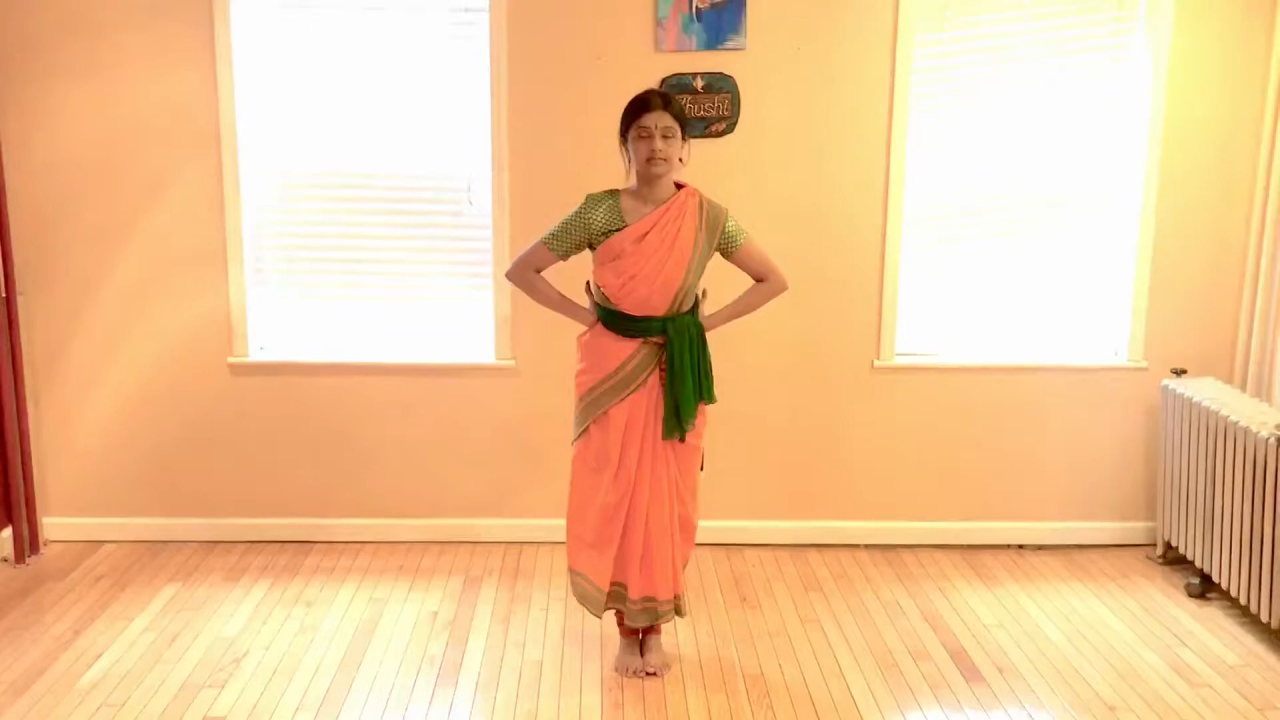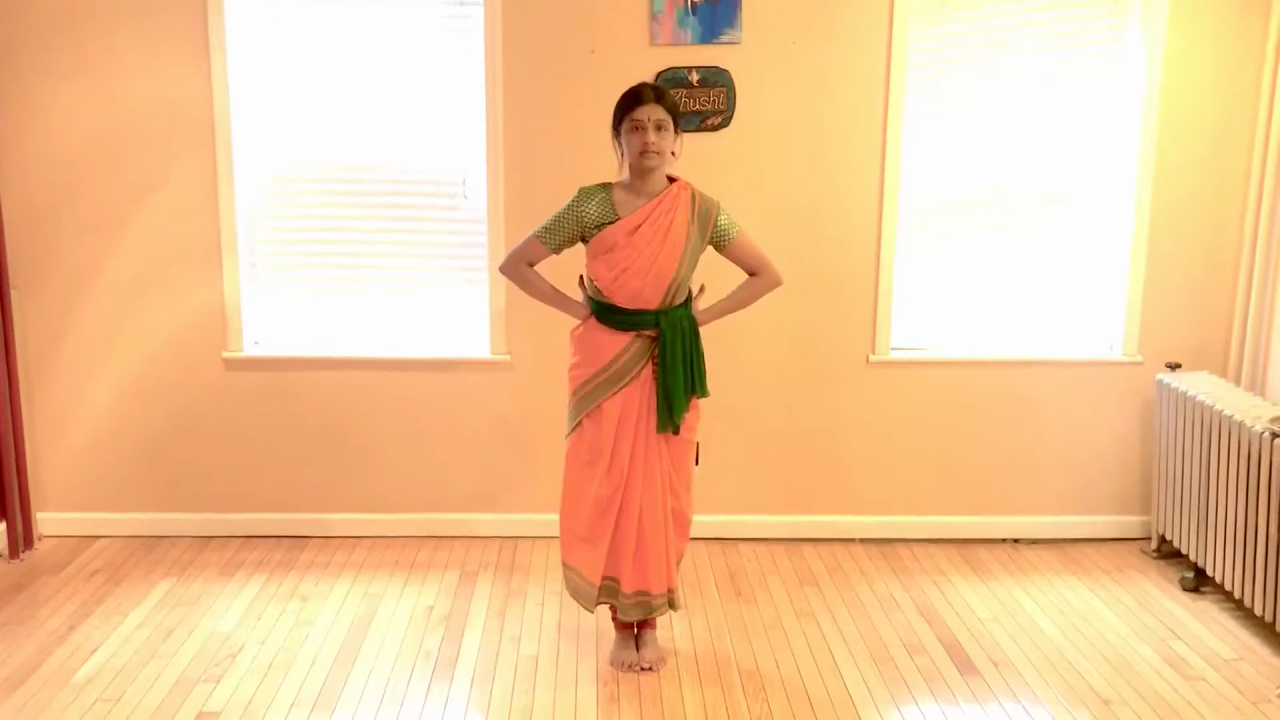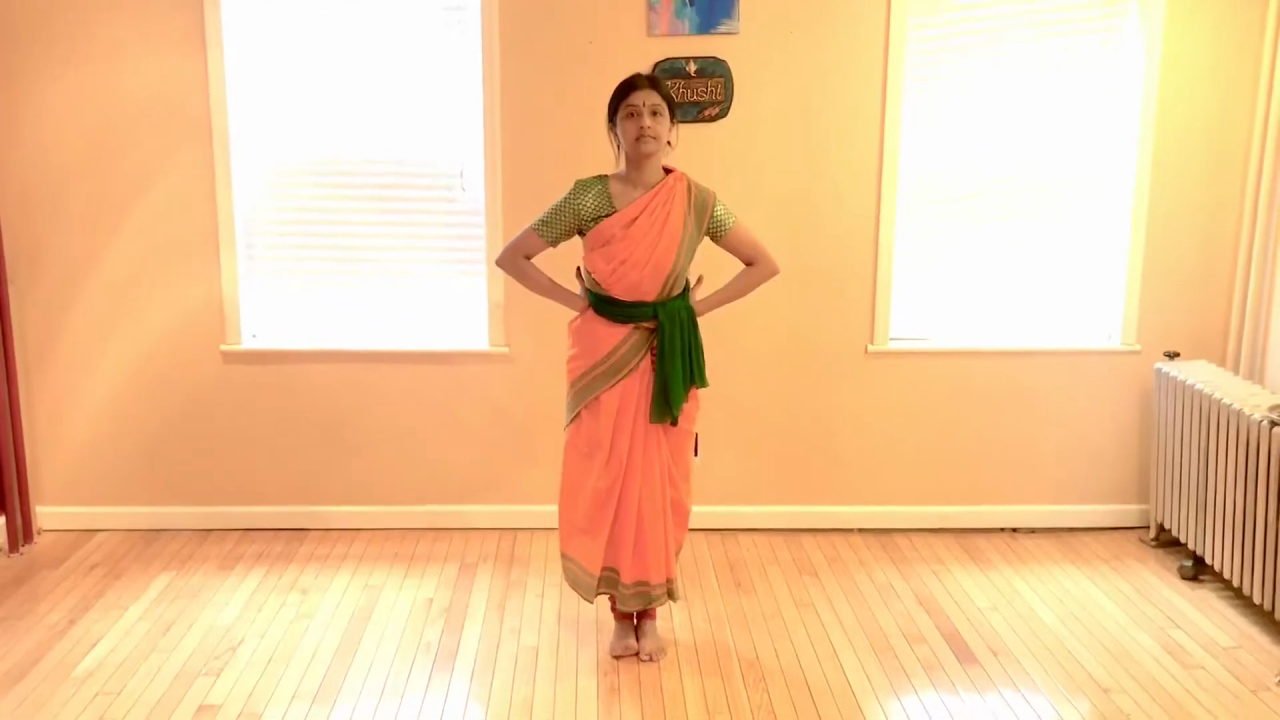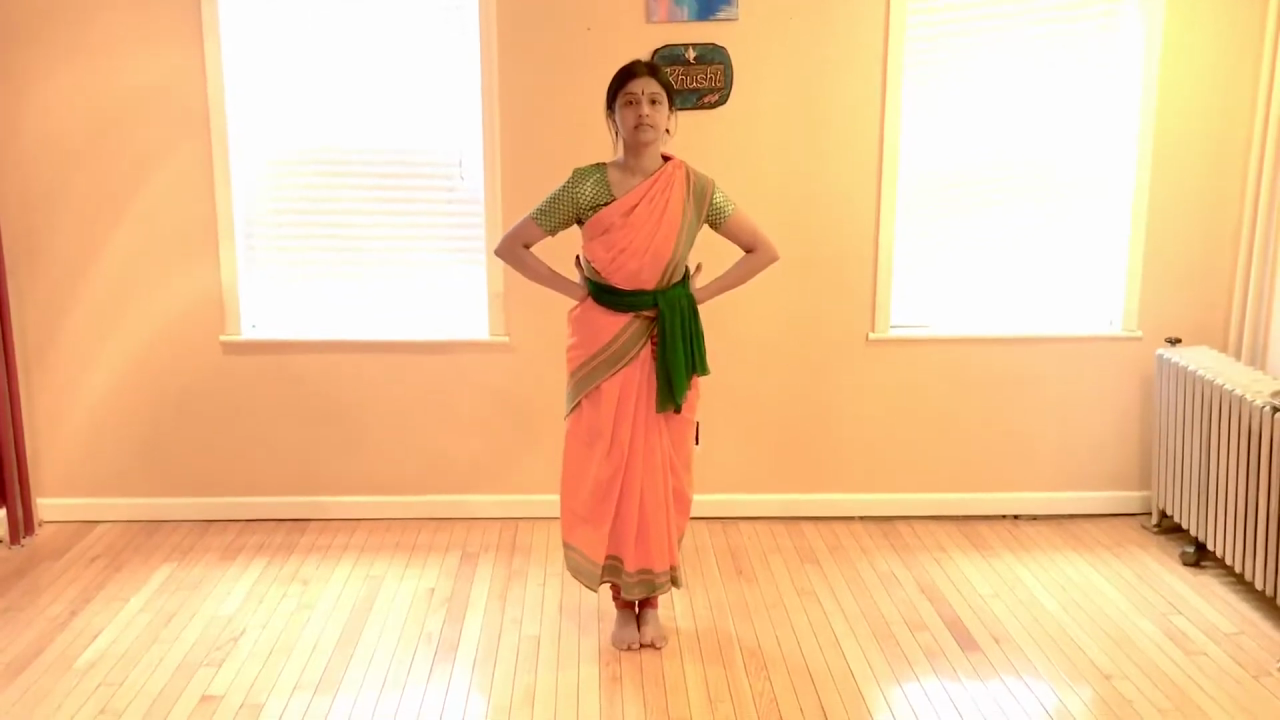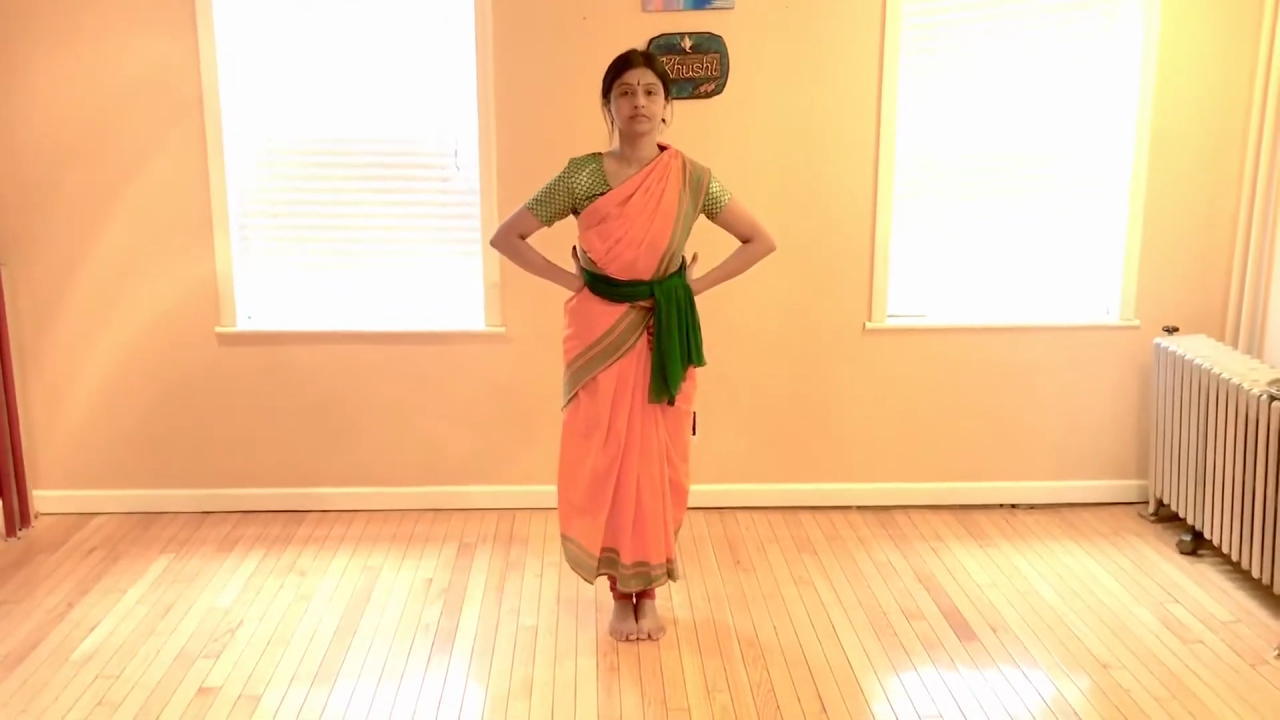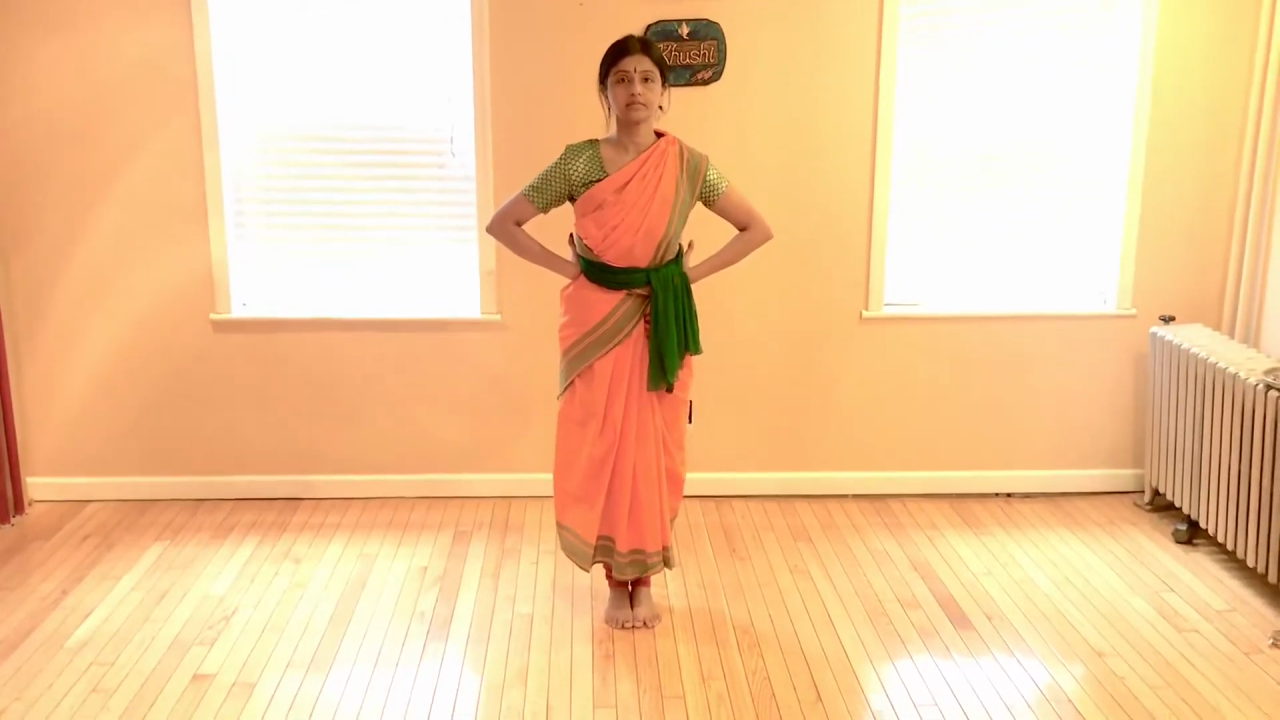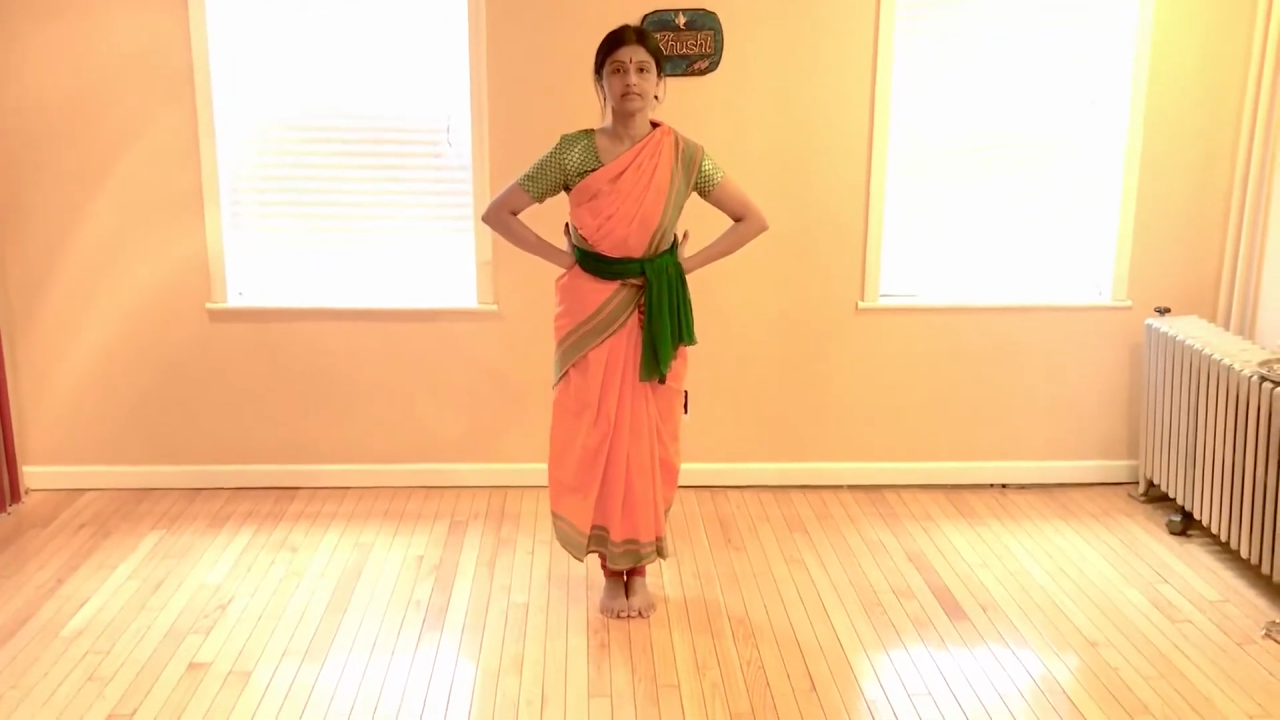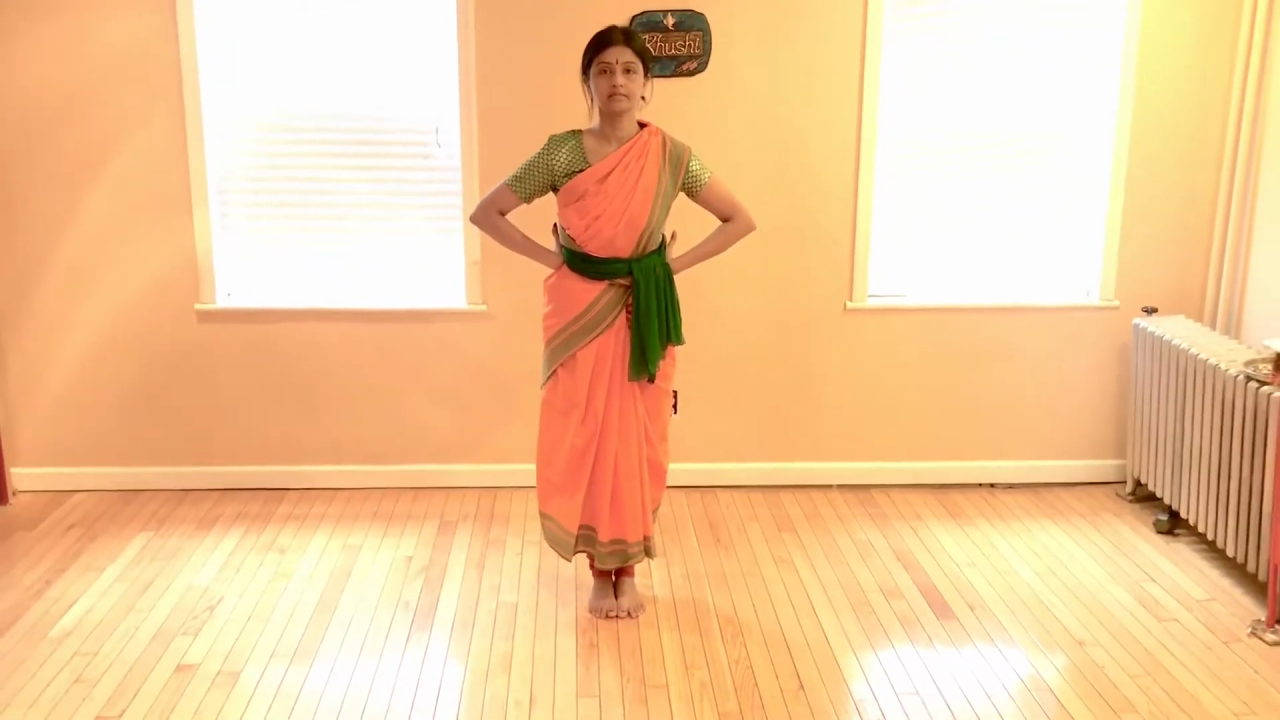
dt=0.4s
person 1, frame 1
left shoulder: (707, 216)
right shoulder: (598, 212)
left elbow: (772, 280)
right elbow: (521, 270)
left wrist: (709, 320)
right wrist: (583, 314)
left hip: (676, 373)
right hip: (612, 370)
left knee: (667, 497)
right knee: (614, 496)
left ankle: (654, 627)
right ankle: (626, 628)
person 1, frame 2
left shoulder: (699, 210)
right shoulder: (590, 205)
left elbow: (767, 275)
right elbow: (513, 264)
left wrist: (702, 315)
right wrist: (577, 309)
left hip: (669, 366)
right hip: (605, 363)
left knee: (661, 491)
right knee: (607, 490)
left ankle: (650, 622)
right ankle: (621, 623)
person 1, frame 3
left shoulder: (696, 201)
right shoulder: (587, 197)
left elbow: (764, 264)
right elbow: (511, 257)
left wrist: (700, 305)
right wrist: (575, 300)
left hip: (667, 357)
right hip: (604, 355)
left knee: (660, 482)
right knee: (606, 481)
left ankle: (649, 612)
right ankle: (621, 614)
person 1, frame 4
left shoulder: (695, 188)
right shoulder: (586, 185)
left elbow: (763, 250)
right elbow: (510, 246)
left wrist: (700, 294)
right wrist: (575, 289)
left hip: (667, 345)
right hip: (604, 343)
left knee: (661, 470)
right knee: (607, 470)
left ankle: (652, 600)
right ankle: (623, 603)
person 1, frame 5
left shoulder: (692, 178)
right shoulder: (581, 175)
left elbow: (760, 241)
right elbow: (505, 236)
left wrist: (697, 284)
right wrist: (572, 280)
left hip: (664, 336)
right hip: (601, 334)
left knee: (657, 461)
right knee: (604, 461)
left ankle: (649, 590)
right ankle: (621, 594)
person 1, frame 6
left shoulder: (688, 166)
right shoulder: (578, 162)
left elbow: (757, 229)
right elbow: (502, 223)
left wrist: (694, 272)
right wrist: (567, 267)
left hip: (660, 323)
right hip: (596, 322)
left knee: (653, 449)
right knee: (600, 450)
left ankle: (645, 579)
right ankle: (615, 582)
person 1, frame 7
left shoulder: (684, 156)
right shoulder: (573, 152)
left elbow: (752, 220)
right elbow: (497, 213)
left wrist: (689, 263)
right wrist: (562, 257)
left hip: (654, 314)
right hip: (591, 312)
left knee: (648, 439)
right knee: (595, 439)
left ankle: (639, 569)
right ankle: (611, 571)
person 1, frame 8
left shoulder: (671, 156)
right shoulder: (561, 153)
left elbow: (740, 220)
right elbow: (485, 213)
left wrist: (676, 263)
right wrist: (550, 257)
left hip: (643, 313)
right hip: (580, 311)
left knee: (636, 438)
right knee: (584, 439)
left ankle: (628, 568)
right ankle: (600, 571)
